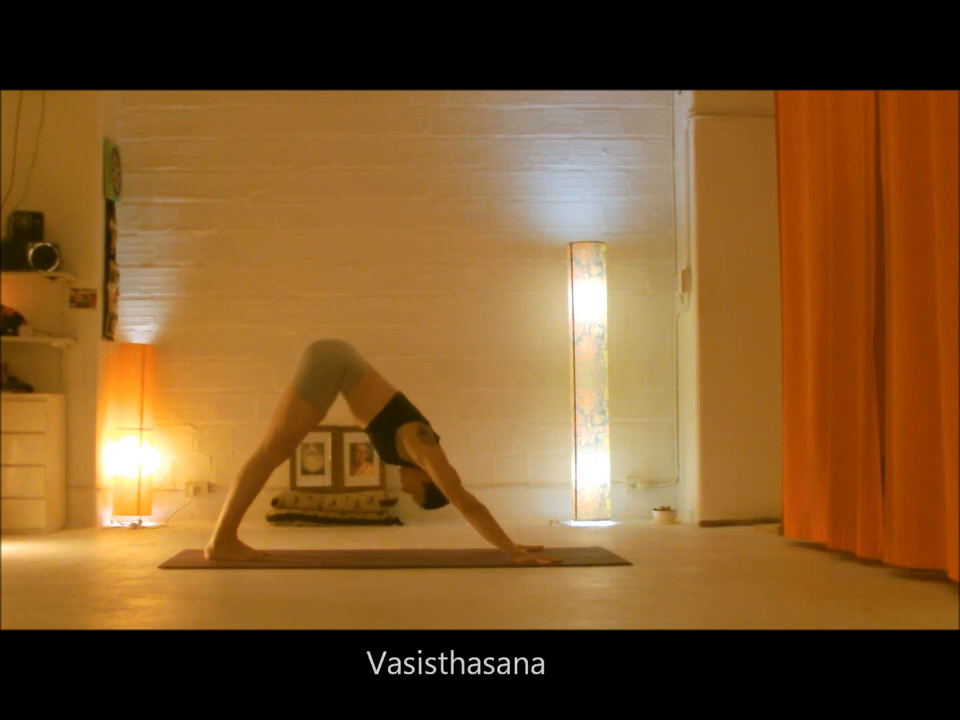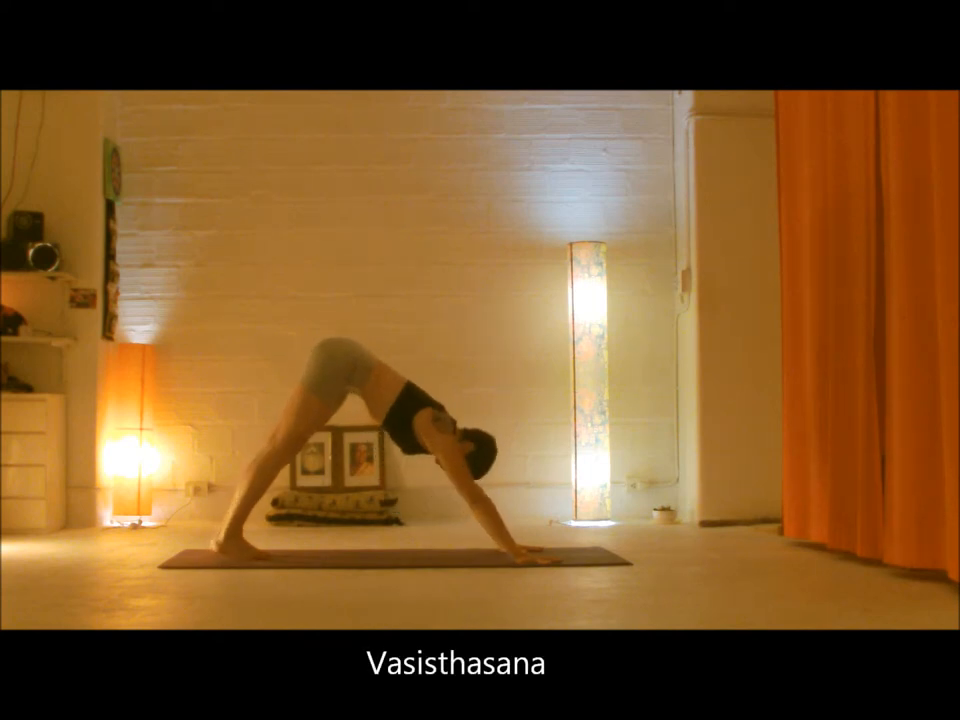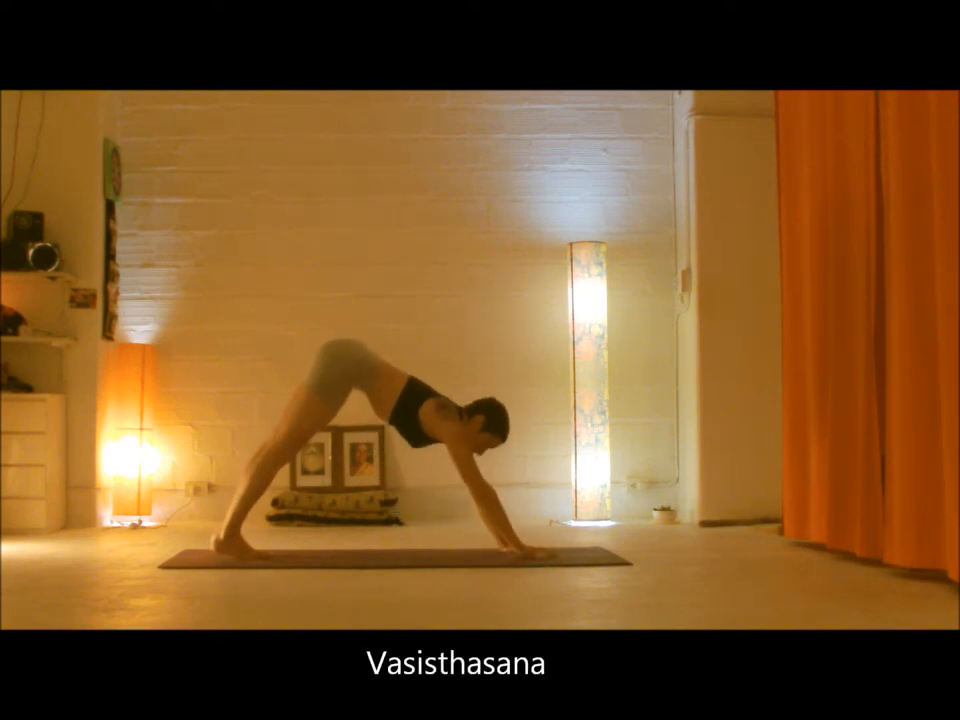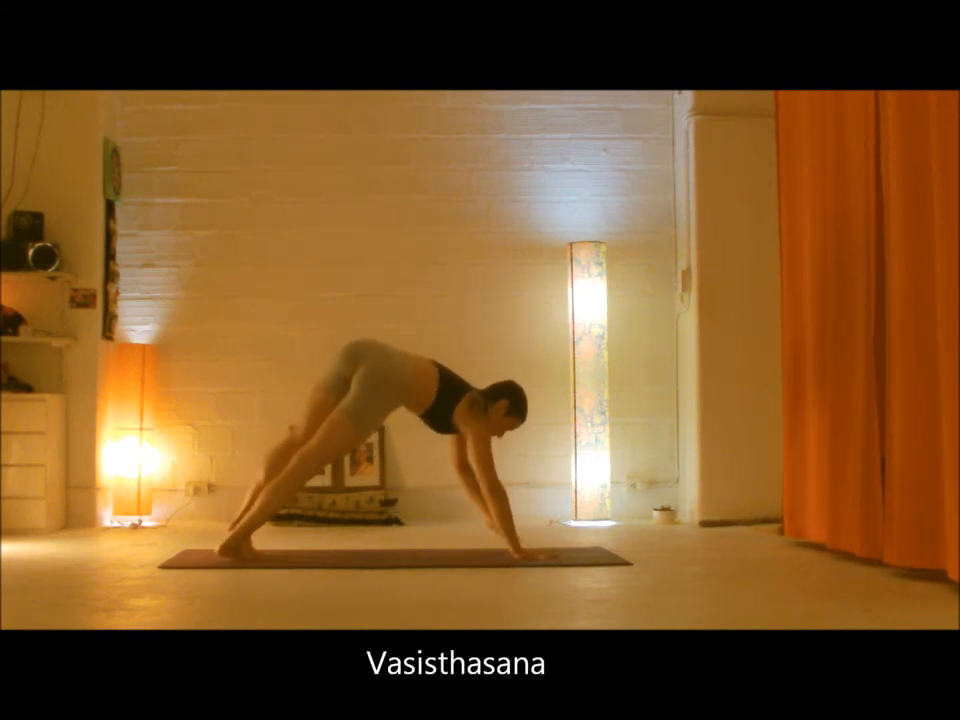
dt=0.7s
person 1, frame 1
left shoulder: (419, 446)
right shoulder: (421, 445)
left elbow: (466, 503)
right elbow: (466, 503)
left wrist: (509, 544)
right wrist: (513, 551)
left hip: (333, 362)
right hip: (332, 362)
left knee: (277, 449)
right knee: (274, 448)
left ankle: (226, 539)
right ankle: (221, 540)
person 1, frame 2
left shoulder: (442, 434)
right shoulder: (440, 434)
left elbow: (474, 496)
right elbow: (474, 496)
left wrist: (508, 543)
right wrist: (515, 551)
left hip: (344, 365)
right hip: (340, 359)
left knee: (281, 443)
right knee: (285, 446)
left ankle: (230, 533)
right ankle: (229, 534)
person 1, frame 3
left shoulder: (454, 425)
right shoulder: (451, 424)
left elbow: (478, 490)
right elbow: (479, 488)
left wrist: (501, 539)
right wrist: (517, 545)
left hip: (343, 361)
right hip: (344, 361)
left knee: (281, 440)
right knee: (284, 446)
left ankle: (230, 532)
right ankle: (227, 534)
person 1, frame 4
left shoulder: (458, 398)
right shoulder: (476, 417)
left elbow: (462, 467)
right elbow: (492, 487)
left wrist: (492, 518)
right wrist: (516, 547)
left hip: (360, 351)
right hip: (381, 379)
left knee: (297, 442)
right knee: (307, 462)
left ankle: (239, 524)
right ankle: (235, 539)
